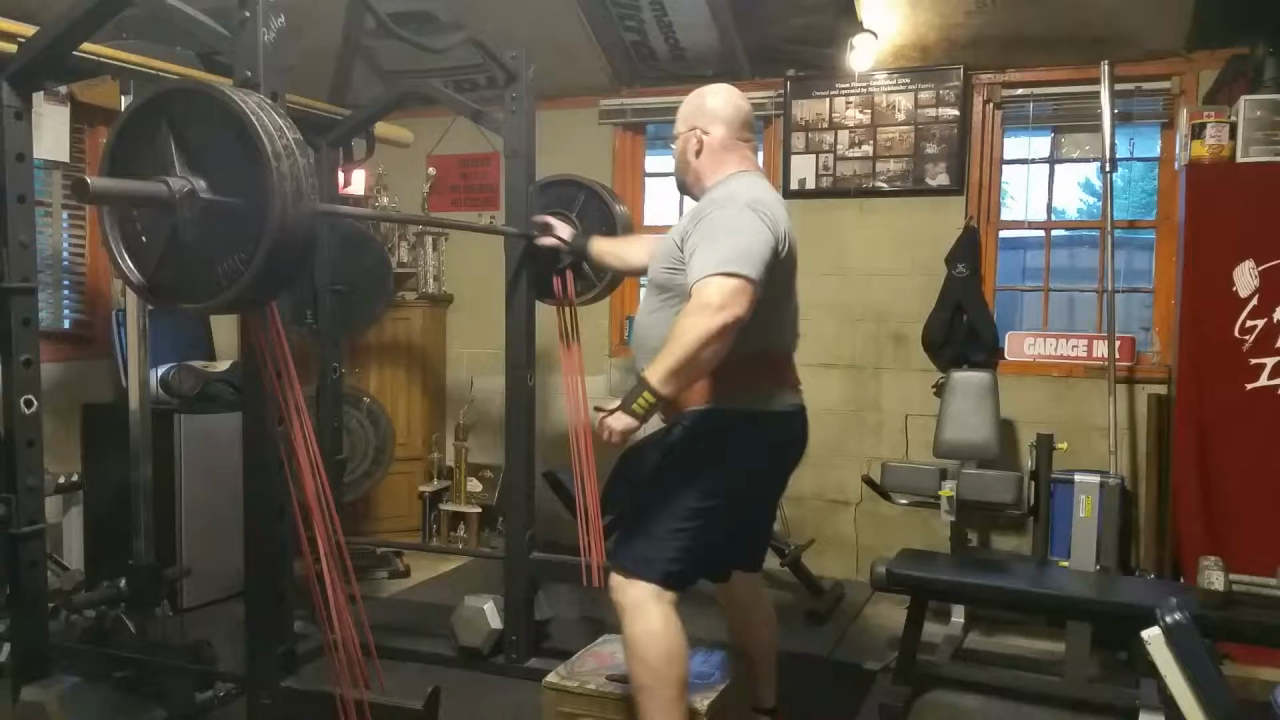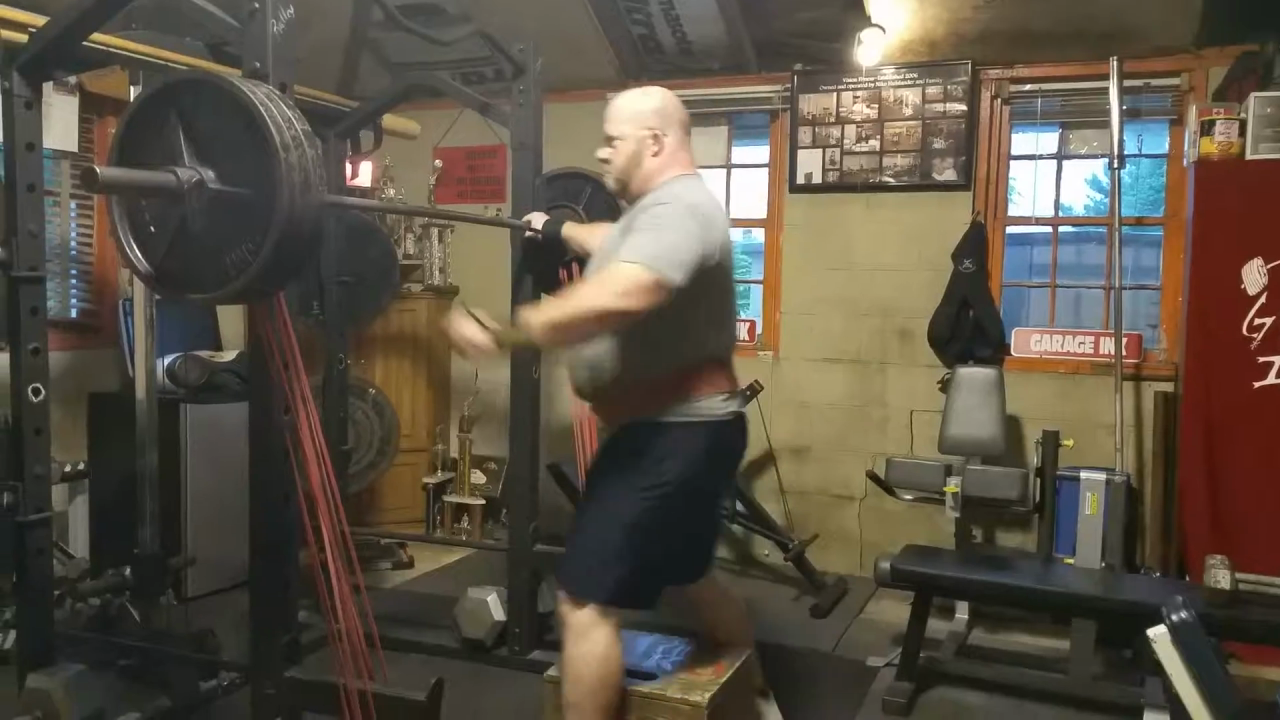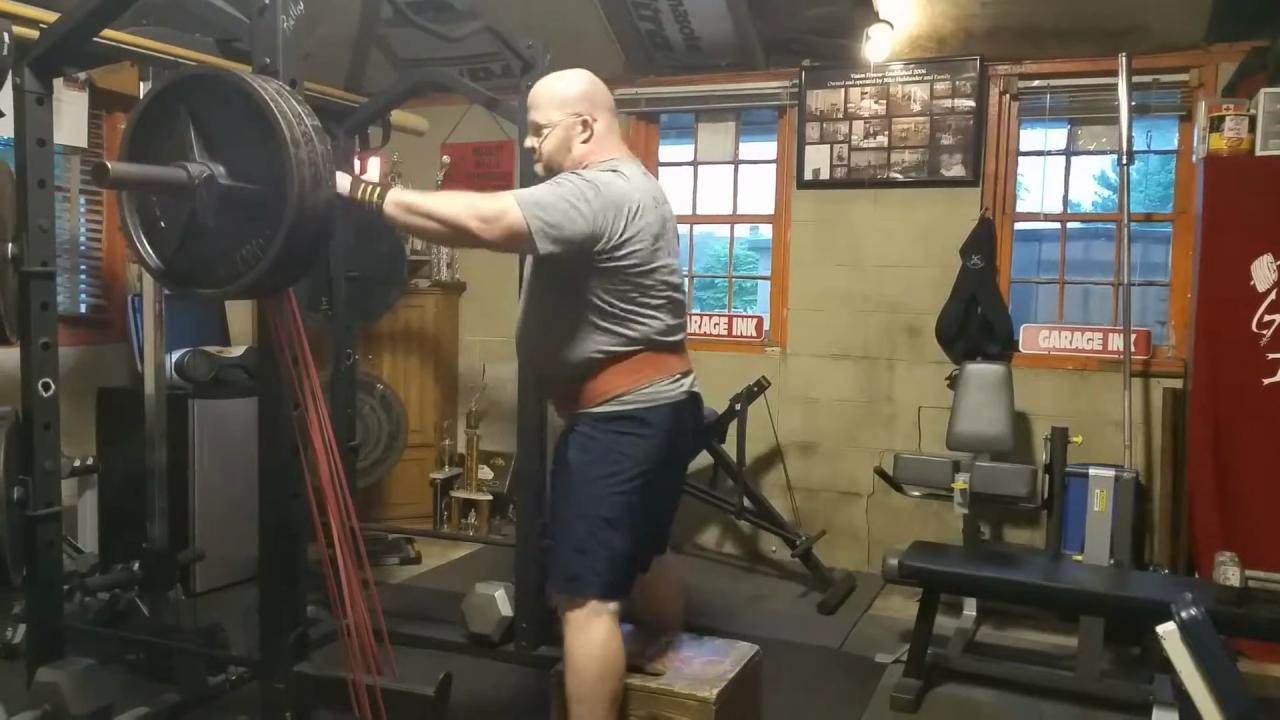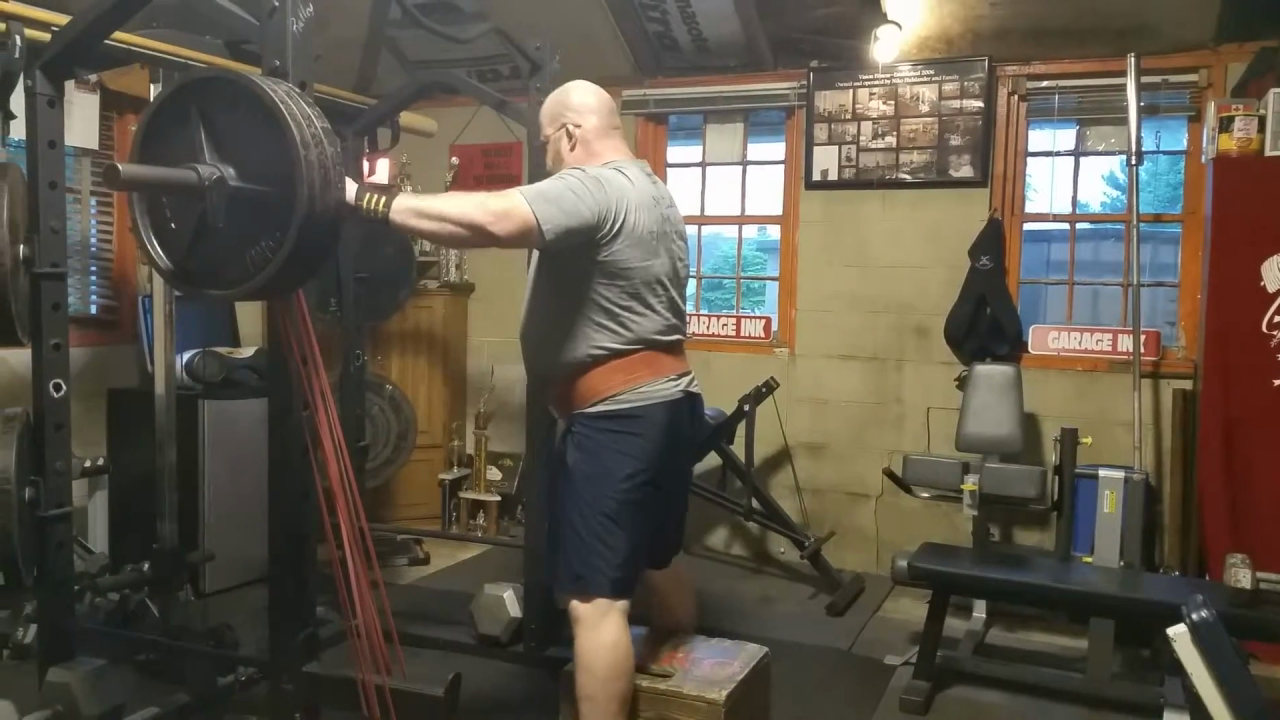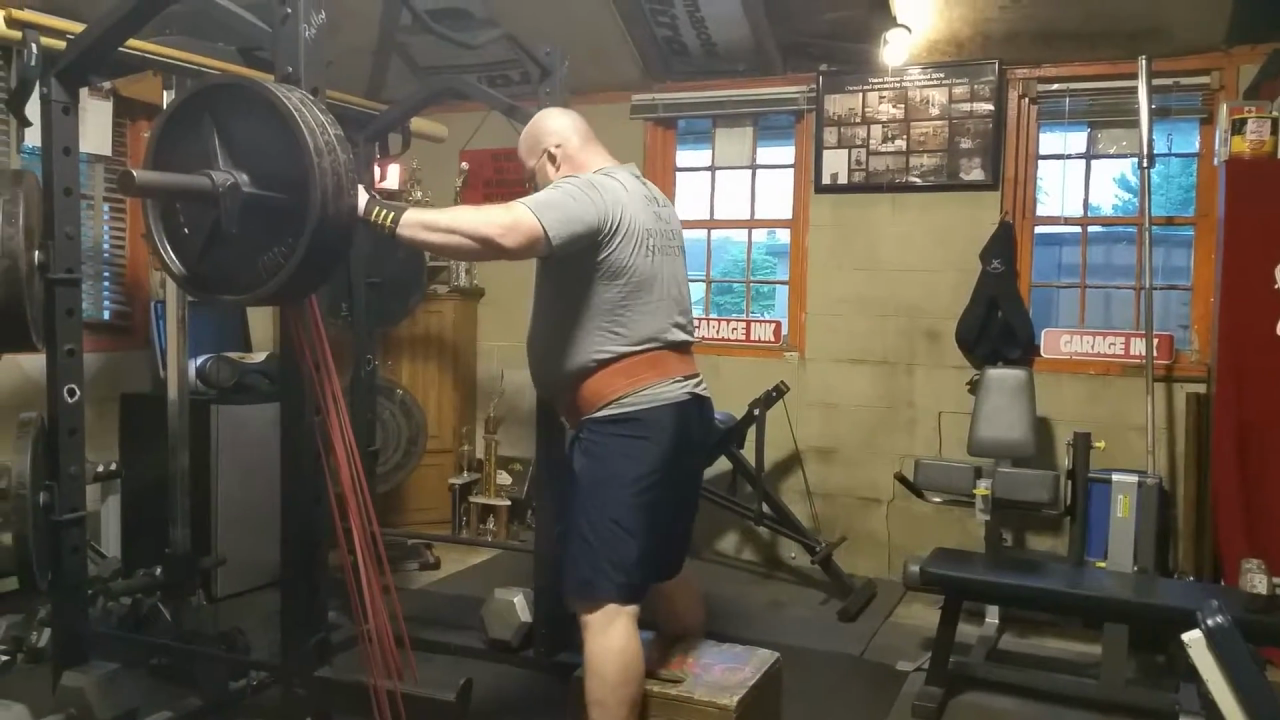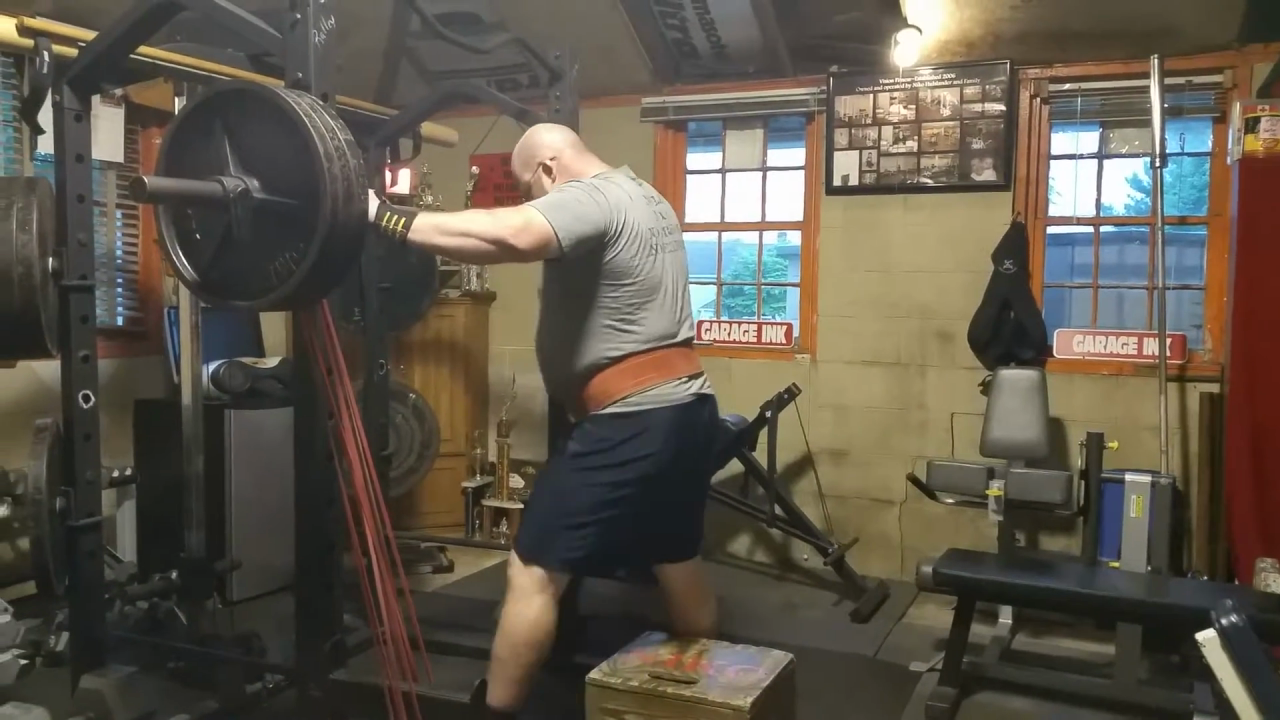
dt=0.4s
person 1, frame 1
left shoulder: (734, 207)
right shoulder: (735, 205)
left elbow: (718, 314)
right elbow: (654, 253)
left wrist: (639, 401)
right wrist: (582, 243)
left hip: (731, 425)
right hip: (756, 421)
left knee: (640, 580)
right knee: (736, 570)
person 1, frame 2
left shoulder: (678, 210)
right shoulder: (666, 208)
left elbow: (620, 295)
right elbow: (610, 245)
left wrist: (504, 329)
right wrist: (554, 228)
left hip: (668, 434)
right hip: (690, 427)
left knee: (588, 603)
right knee: (685, 570)
person 1, frame 3
left shoulder: (594, 194)
right shoulder: (628, 186)
left elbow: (479, 221)
left wrist: (363, 193)
left hip: (622, 418)
right hip: (657, 406)
left knee: (585, 596)
right knee: (640, 556)
person 1, frame 4
left shoulder: (593, 189)
right shoulder: (649, 191)
left elbow: (489, 219)
left wrist: (368, 200)
left hip: (619, 418)
right hip: (664, 404)
left knee: (594, 598)
right knee: (655, 559)
person 1, frame 5
left shoulder: (589, 195)
right shoulder: (644, 196)
left elbow: (499, 231)
left wrist: (378, 212)
left hip: (629, 421)
right hip: (678, 409)
left knee: (602, 603)
right knee: (662, 570)
person 1, frame 6
left shoulder: (589, 197)
right shoulder: (645, 198)
left elbow: (512, 234)
left wrist: (391, 217)
left hip: (631, 421)
right hip: (685, 408)
left knee: (535, 571)
right knee: (678, 563)
